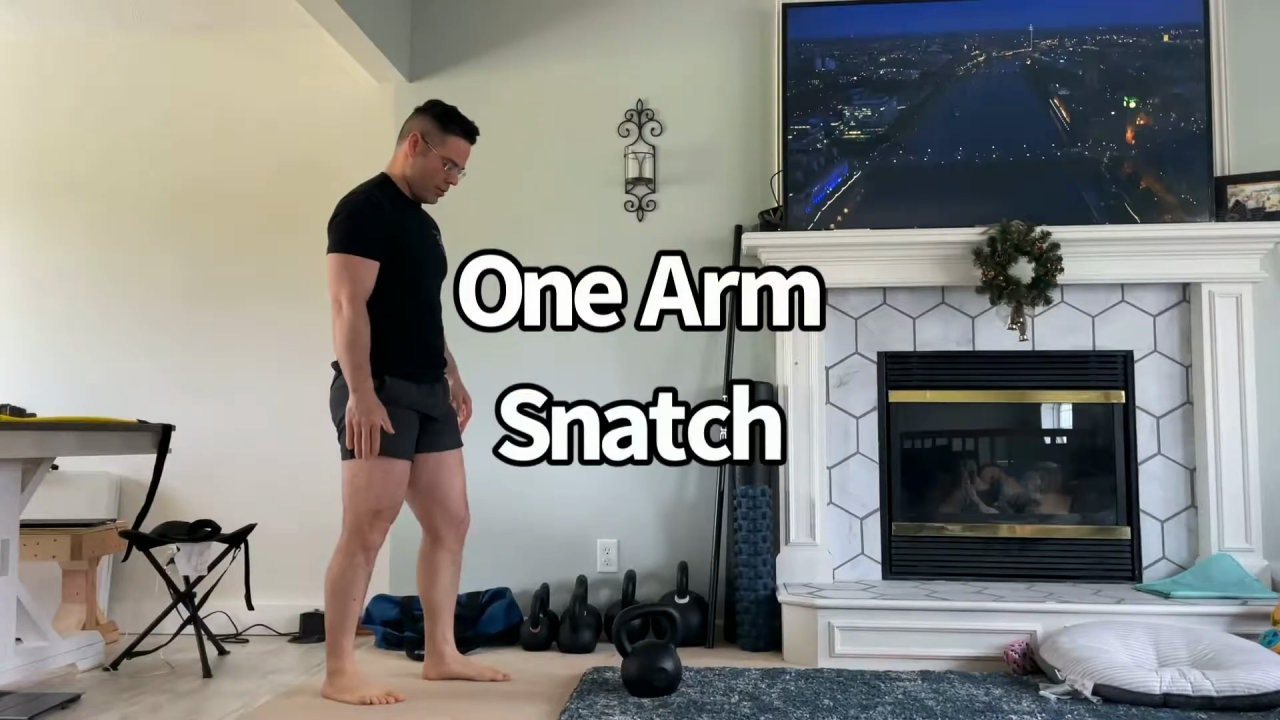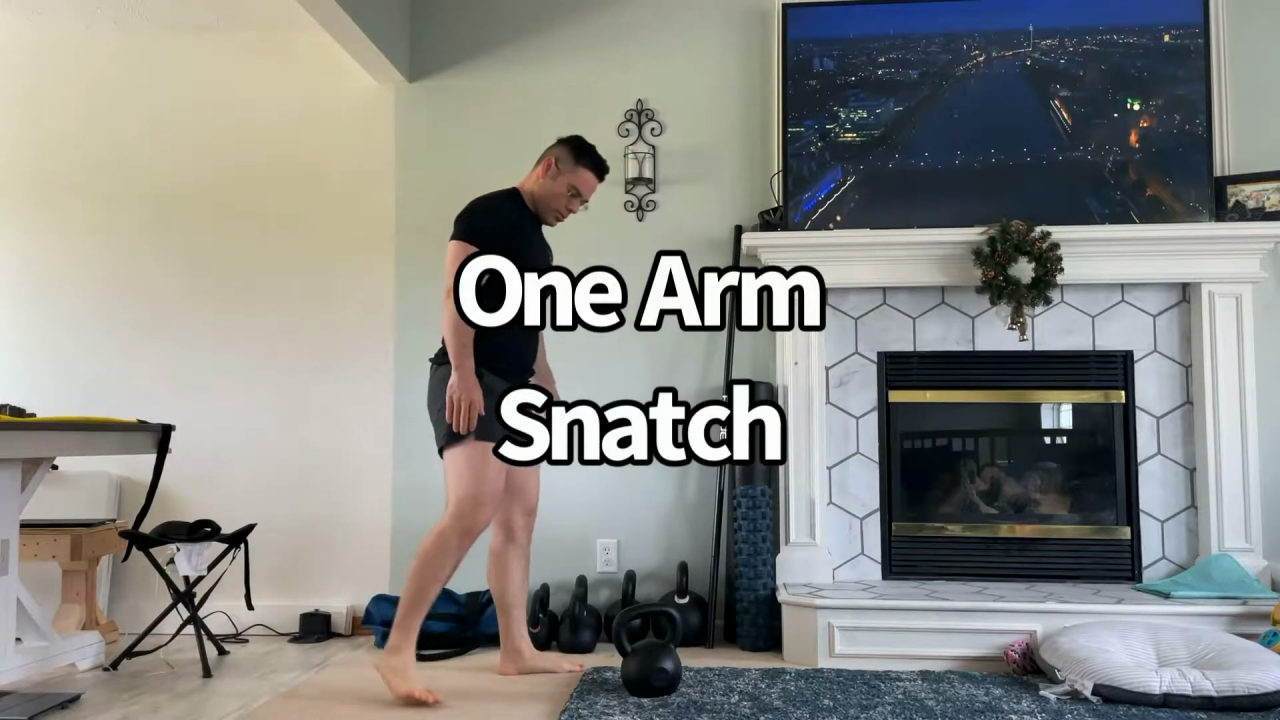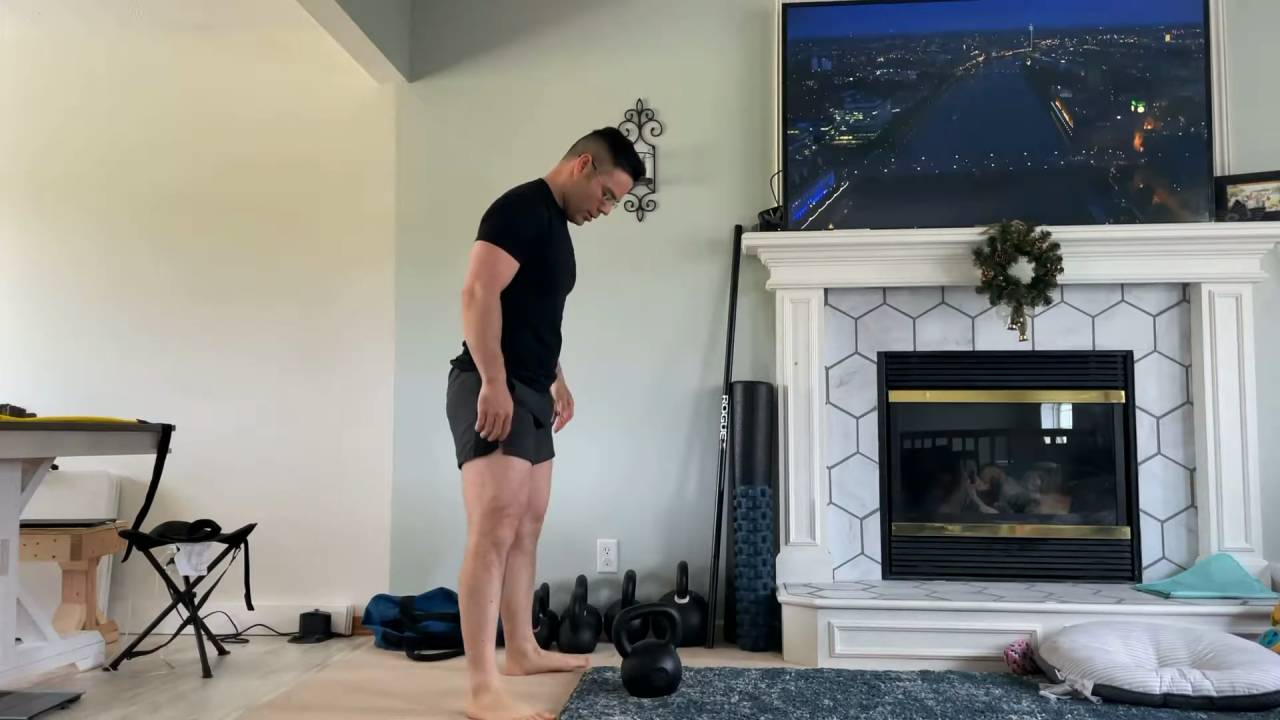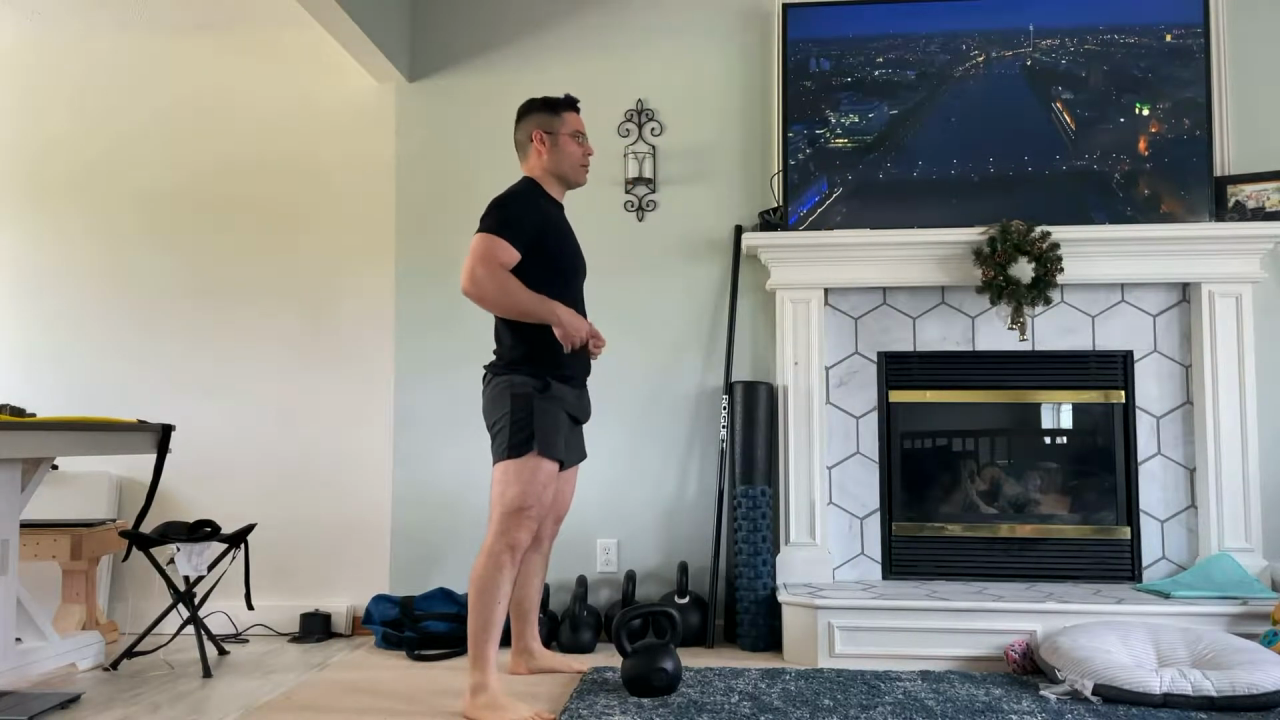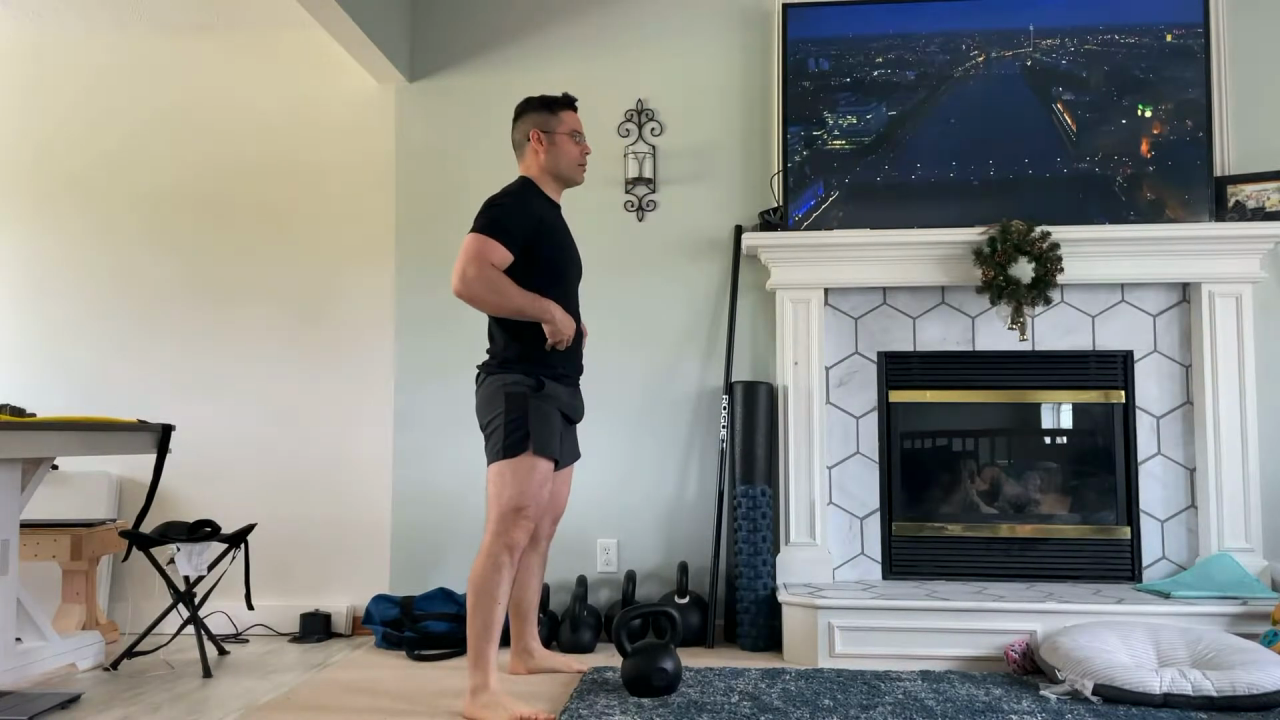
dt=1s
person 1, frame 1
left shoulder: (422, 221)
right shoulder: (364, 208)
right elbow: (348, 307)
left wrist: (453, 377)
right wrist: (361, 395)
left hip: (428, 396)
right hip: (379, 395)
left knee: (450, 525)
right knee: (366, 531)
left ankle: (441, 653)
right ankle: (339, 672)
person 1, frame 2
left shoulder: (537, 238)
right shoulder: (489, 213)
right elbow: (456, 294)
left wrist: (548, 389)
right wrist: (462, 374)
left hip: (514, 390)
right hip: (472, 386)
left knee: (519, 521)
right knee: (471, 514)
left ankle: (517, 649)
right ankle: (398, 649)
person 1, frame 3
left shoulder: (556, 224)
right shoulder: (520, 209)
right elbow: (478, 295)
left wrist: (557, 382)
right wrist: (492, 384)
left hip: (528, 395)
right hip: (493, 392)
left knee: (526, 528)
right knee: (493, 534)
left ankle: (523, 649)
person 1, frame 4
left shoulder: (551, 214)
right shoulder: (518, 204)
right elbow: (478, 278)
left wrist: (580, 330)
right wrist: (559, 314)
left hip: (560, 391)
right hip: (528, 388)
left knee: (543, 530)
right knee: (512, 532)
left ankle: (528, 650)
person 1, frame 5
left shoulder: (548, 214)
right shoulder: (513, 204)
right elbow: (469, 278)
left wrist: (571, 322)
right wrist: (548, 311)
left hip: (554, 390)
right hip: (520, 387)
left knee: (541, 528)
right knee: (509, 532)
left ankle: (527, 649)
